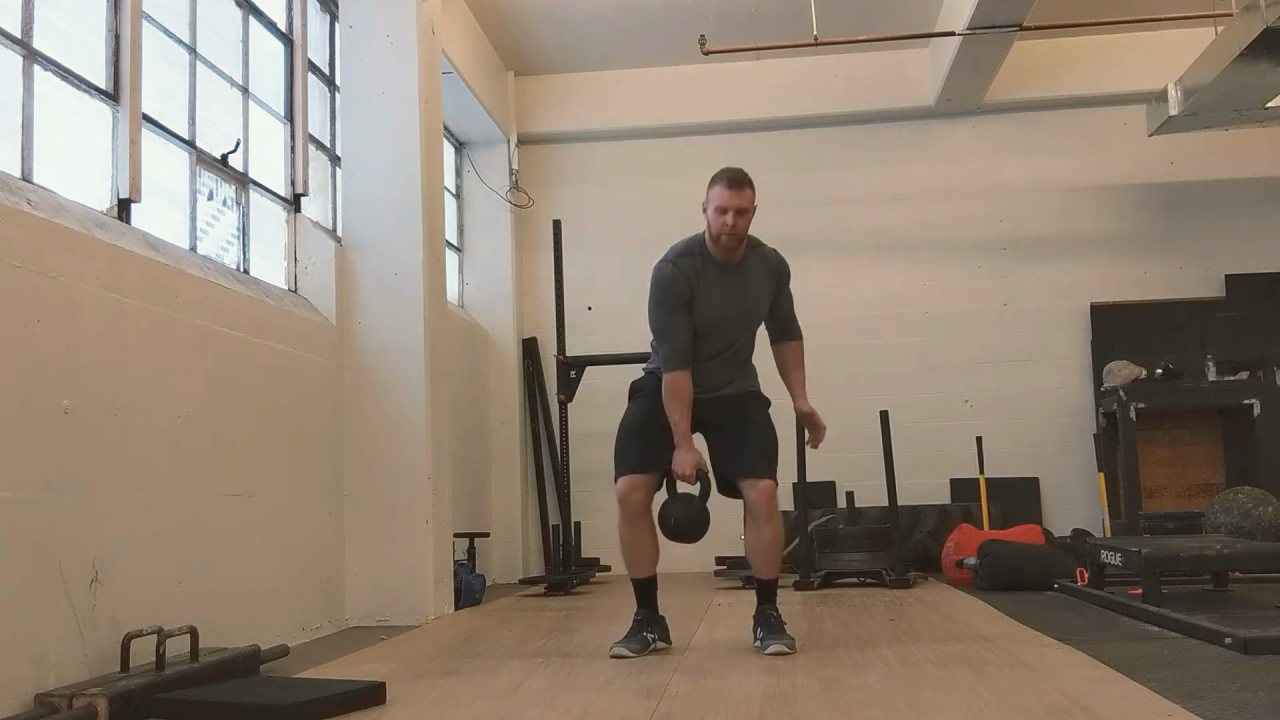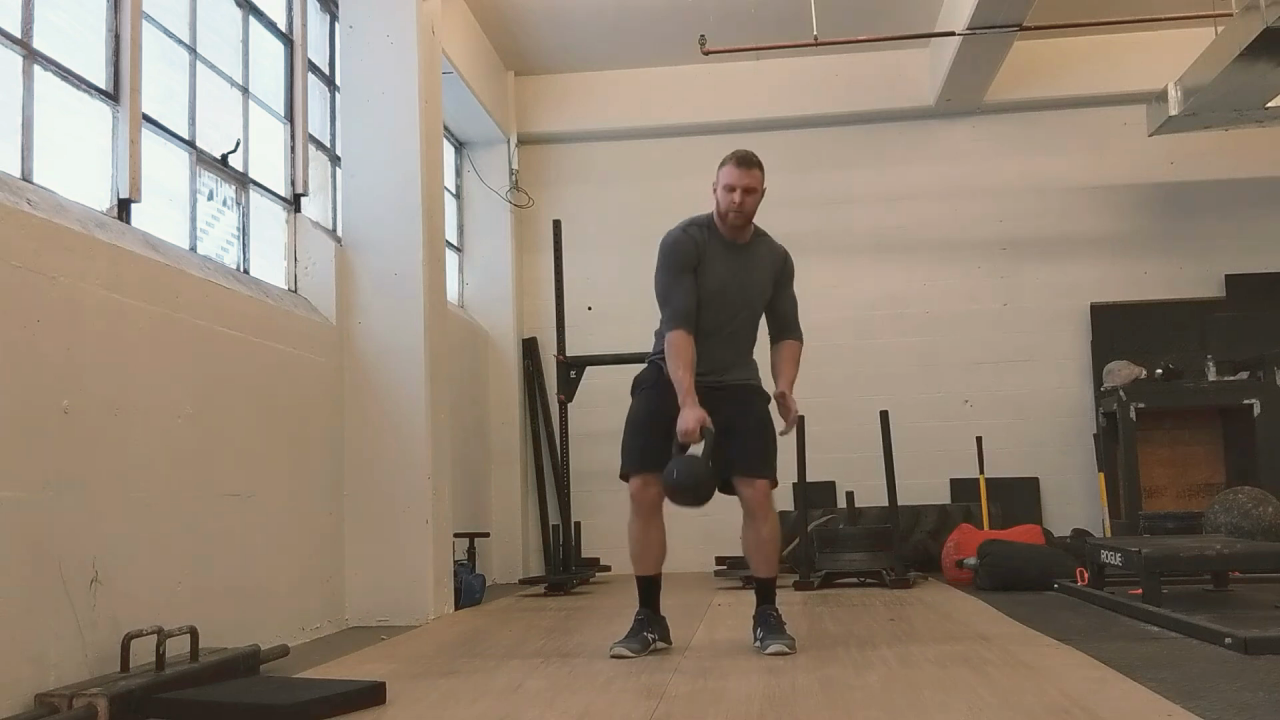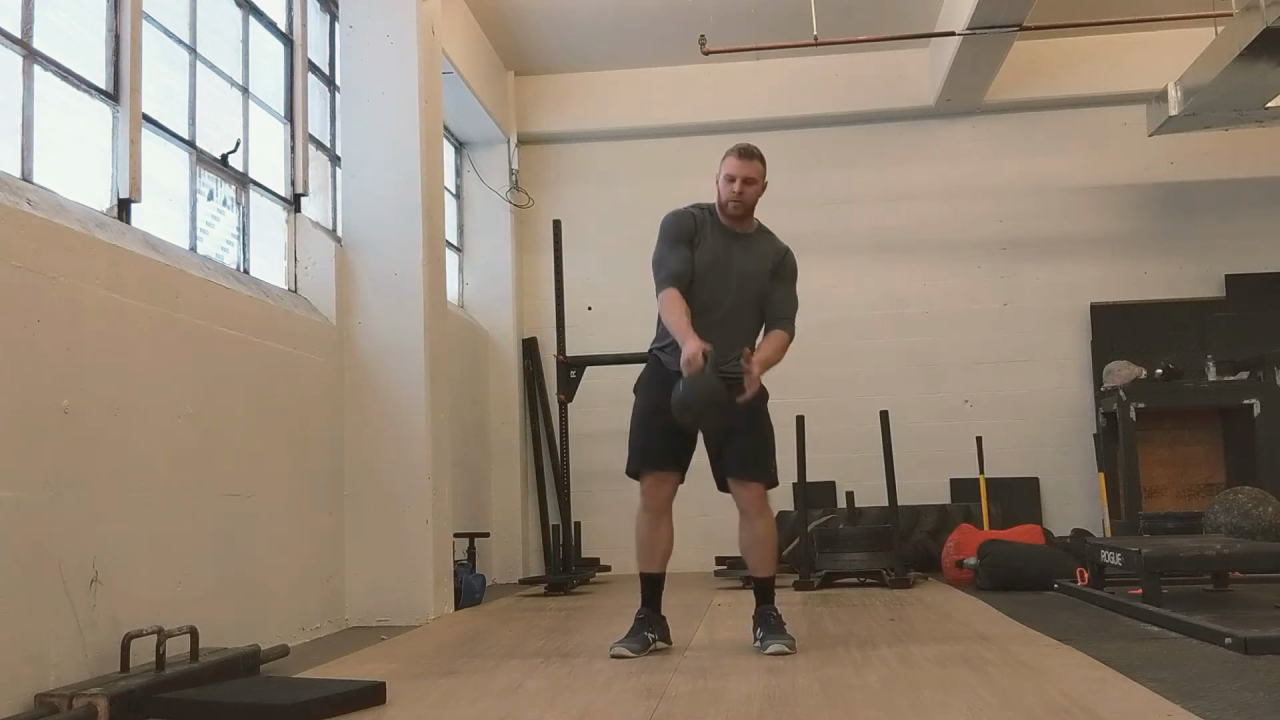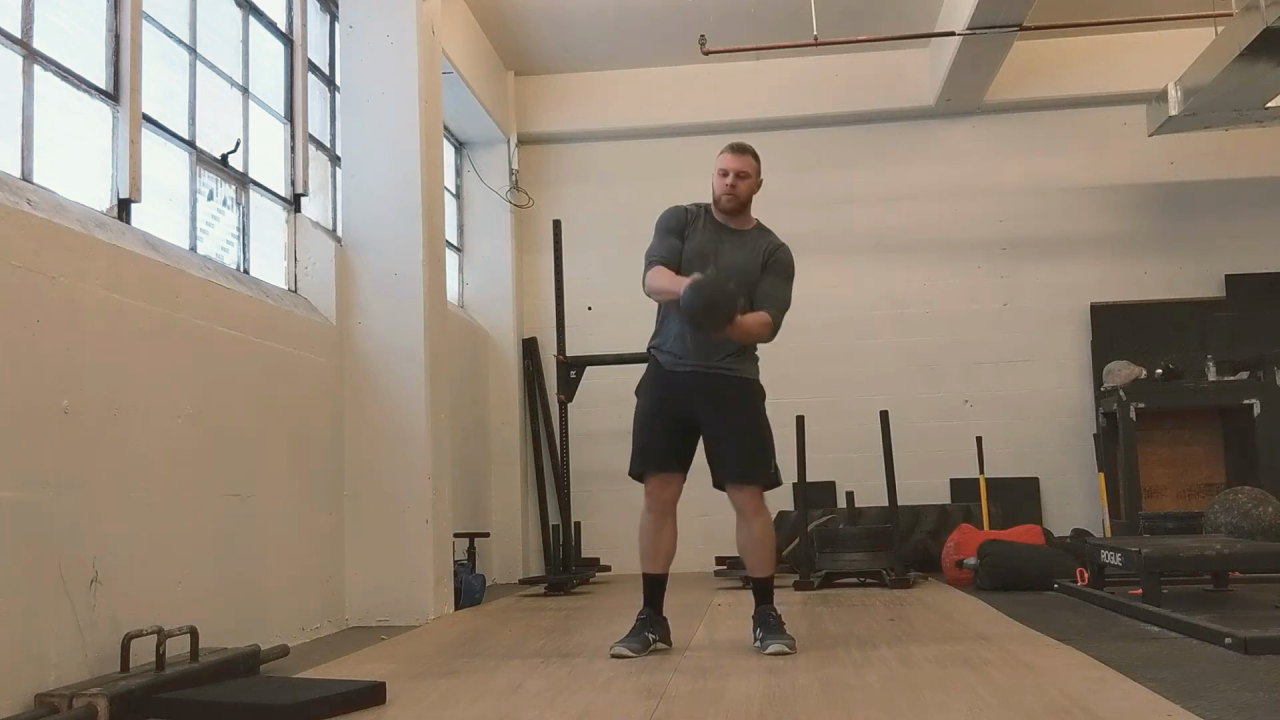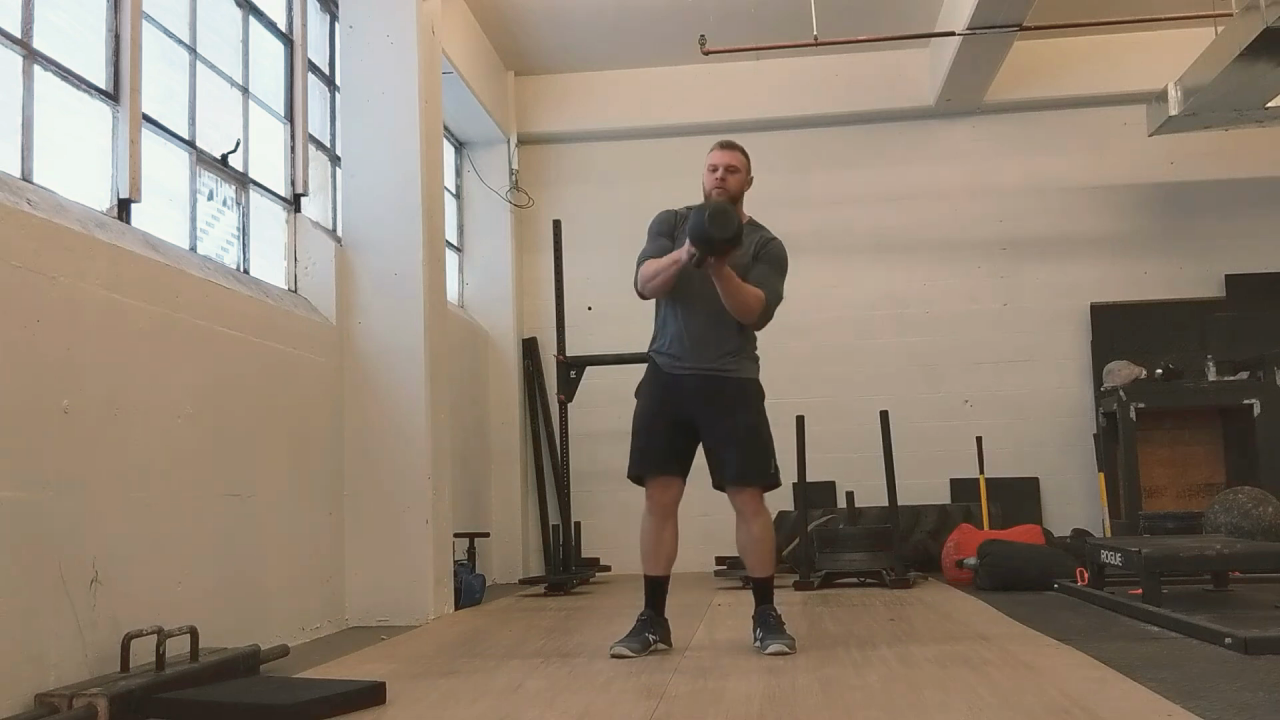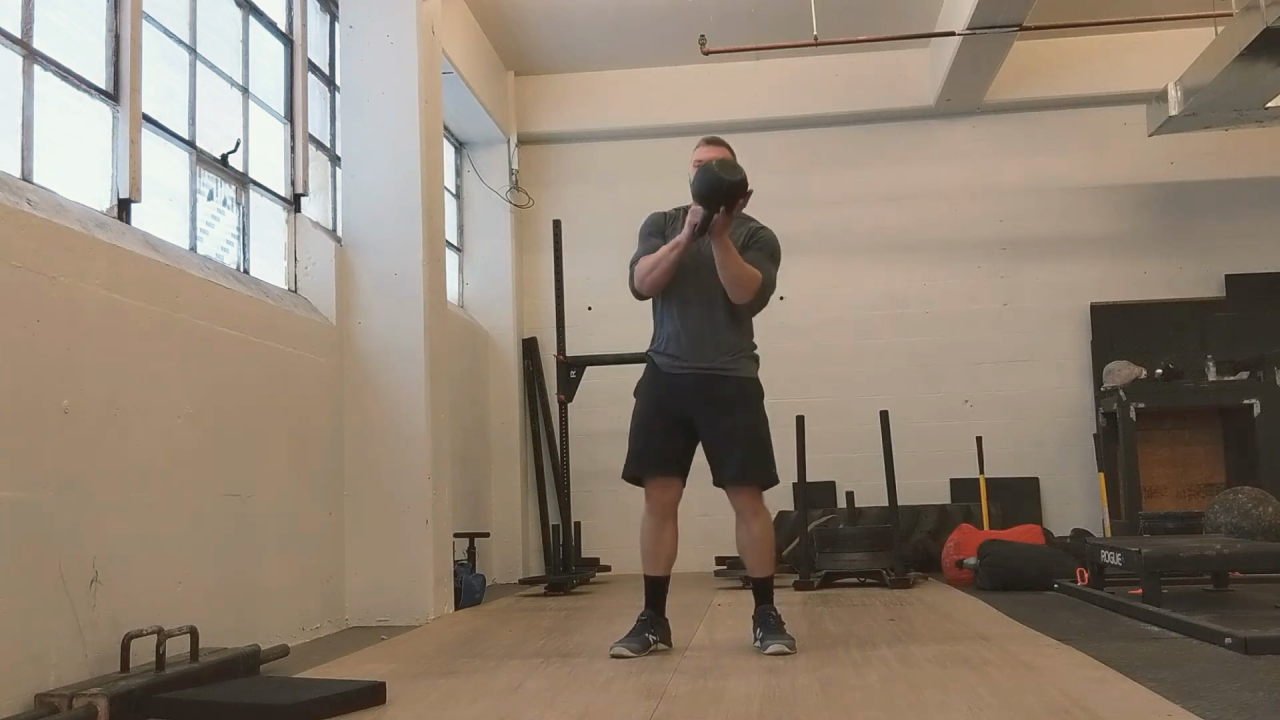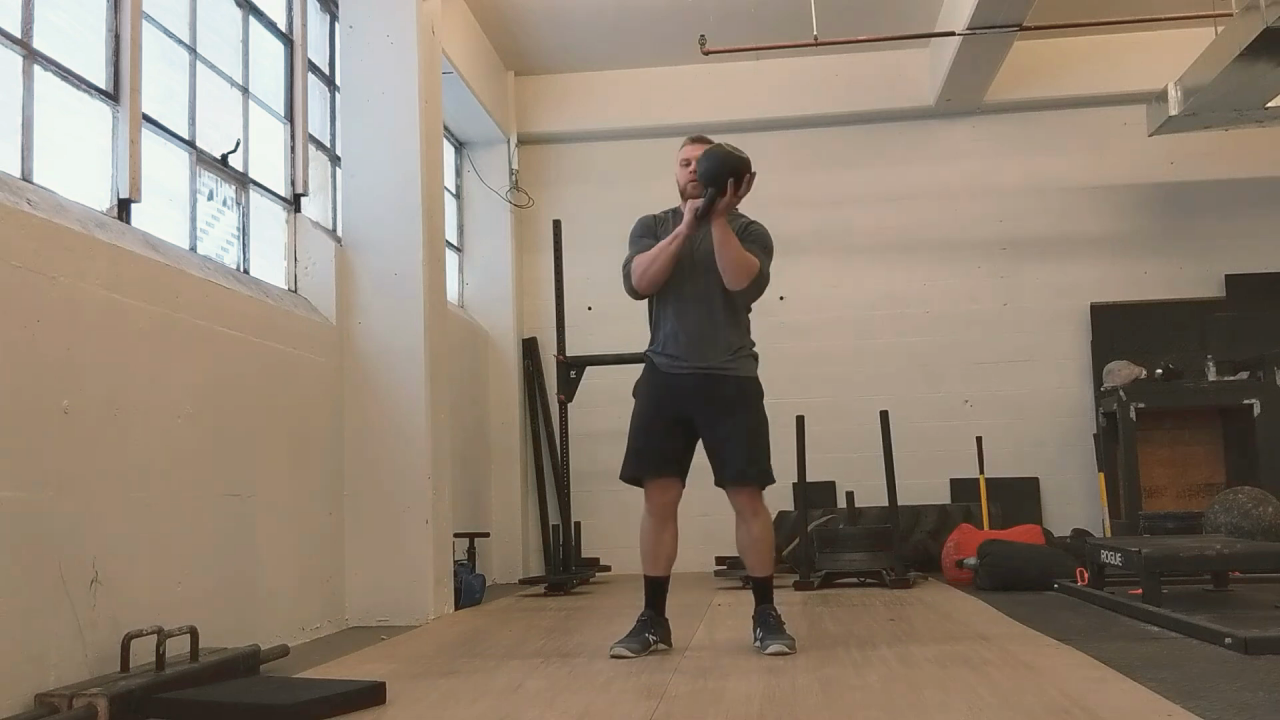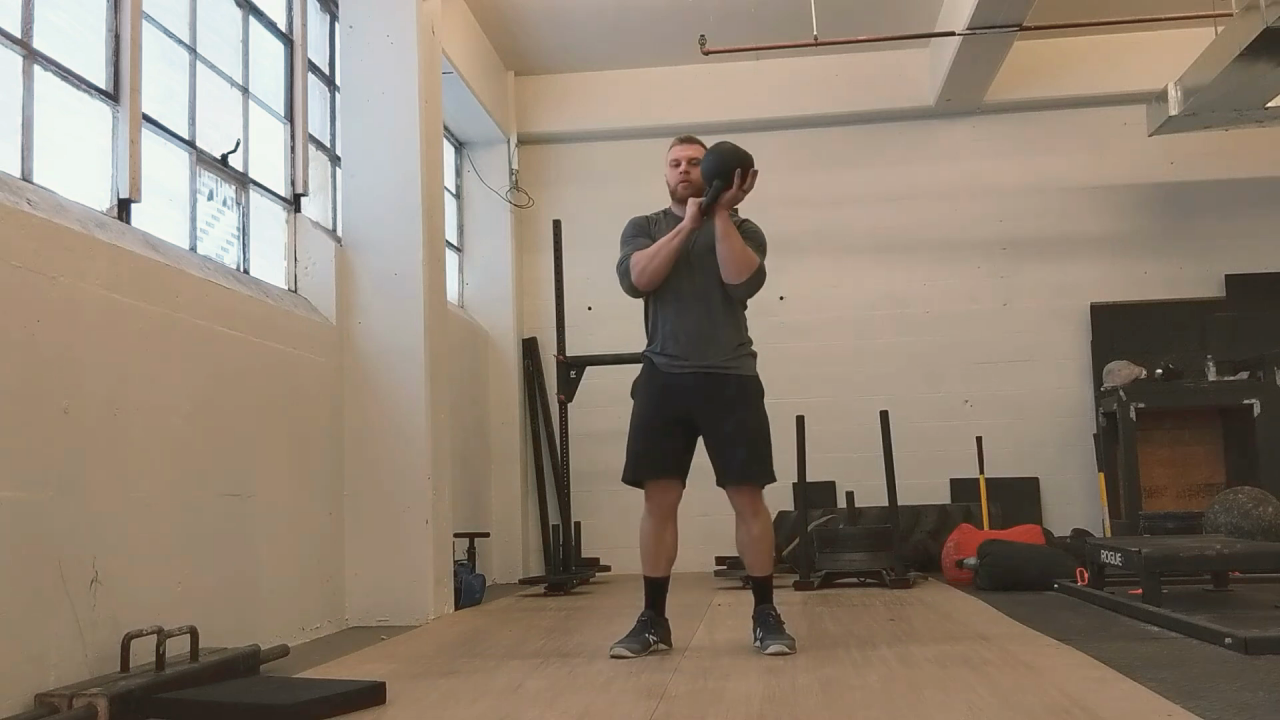
dt=0.1s
person 1, frame 1
left shoulder: (771, 266)
right shoulder: (674, 269)
left elbow: (785, 333)
right elbow: (674, 362)
left wrist: (800, 399)
right wrist: (682, 445)
left hip: (736, 393)
right hip: (666, 388)
left knee: (762, 495)
right knee: (630, 492)
left ankle: (767, 617)
right ankle: (648, 620)
person 1, frame 2
left shoulder: (776, 258)
right shoulder: (682, 241)
left elbow: (786, 332)
right elbow: (677, 328)
left wrist: (785, 388)
right wrist: (687, 403)
left hip: (737, 386)
right hip: (667, 380)
left knee: (758, 493)
right knee: (644, 492)
left ankle: (767, 615)
right ankle: (649, 619)
person 1, frame 3
left shoulder: (777, 254)
right shoulder: (684, 223)
left elbow: (782, 326)
right elbow: (668, 291)
left wrist: (760, 363)
right wrist: (688, 342)
left hip: (735, 382)
right hip: (669, 373)
left knee: (752, 496)
right knee: (654, 493)
left ankle: (767, 616)
right ankle: (650, 619)
person 1, frame 4
left shoulder: (773, 251)
right shoulder: (679, 220)
left elbow: (769, 322)
right elbow: (652, 277)
left wrist: (732, 324)
right wrist: (682, 284)
left hip: (732, 381)
right hip: (669, 374)
left knee: (749, 498)
right knee: (658, 495)
left ankle: (766, 616)
right ankle: (652, 619)
person 1, frame 5
left shoulder: (765, 244)
right shoulder: (669, 223)
left elbow: (759, 312)
right elbow: (644, 282)
left wrist: (721, 270)
right wrist: (685, 253)
left hip: (732, 382)
right hip: (667, 377)
left knee: (749, 497)
right knee: (660, 497)
left ankle: (766, 616)
right ankle: (653, 620)
person 1, frame 6
left shoulder: (757, 236)
right shoulder: (661, 224)
left elbow: (751, 296)
right elbow: (640, 283)
left wrist: (720, 237)
right wrist: (684, 236)
left hip: (731, 381)
right hip: (665, 378)
left knee: (748, 498)
right knee: (659, 498)
left ankle: (766, 616)
right ankle: (653, 620)
person 1, frame 7
left shoulder: (749, 232)
right shoulder: (652, 227)
left elbow: (745, 287)
right elbow: (637, 282)
left wrist: (720, 220)
right wrist: (685, 227)
left hip: (730, 380)
right hip: (665, 379)
left knee: (748, 497)
right knee: (659, 498)
left ankle: (766, 616)
right ankle: (653, 621)
person 1, frame 8
left shoulder: (742, 229)
right shoulder: (644, 227)
left elbow: (743, 282)
right elbow: (636, 279)
left wrist: (720, 215)
right wrist: (686, 224)
left hip: (730, 379)
right hip: (663, 379)
left knee: (748, 497)
right knee: (659, 499)
left ankle: (765, 615)
right ankle: (653, 620)
